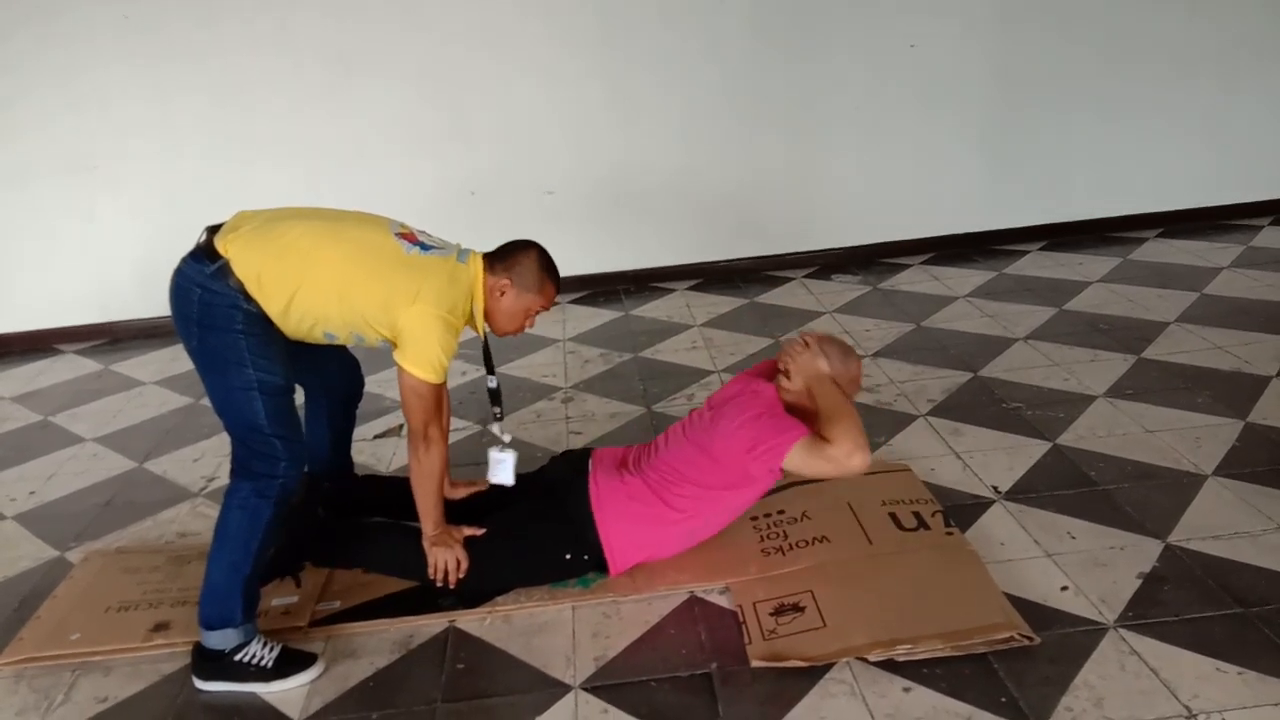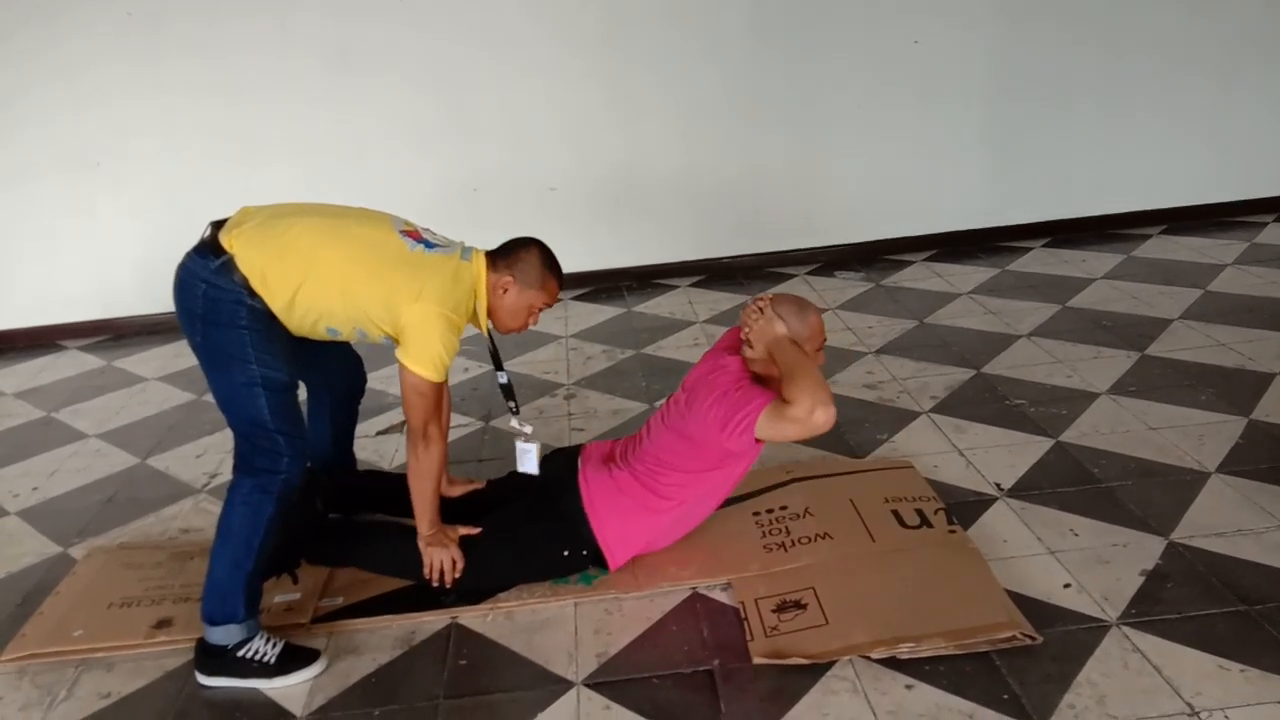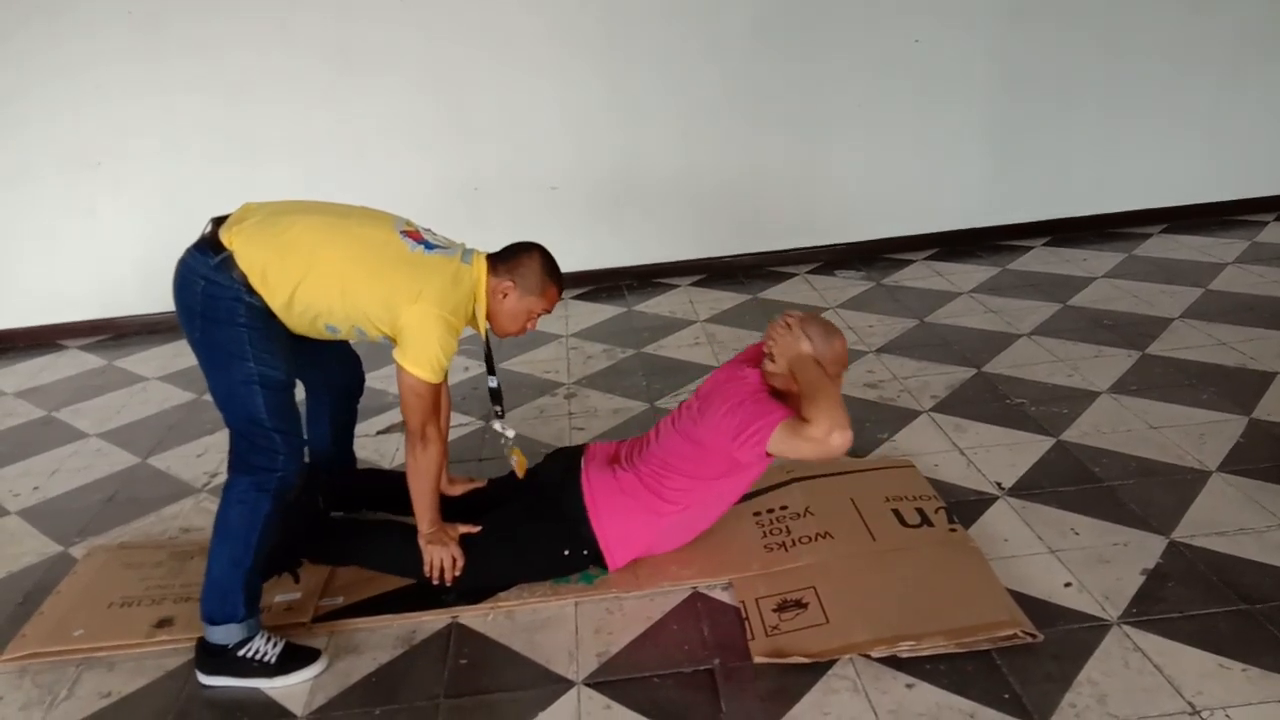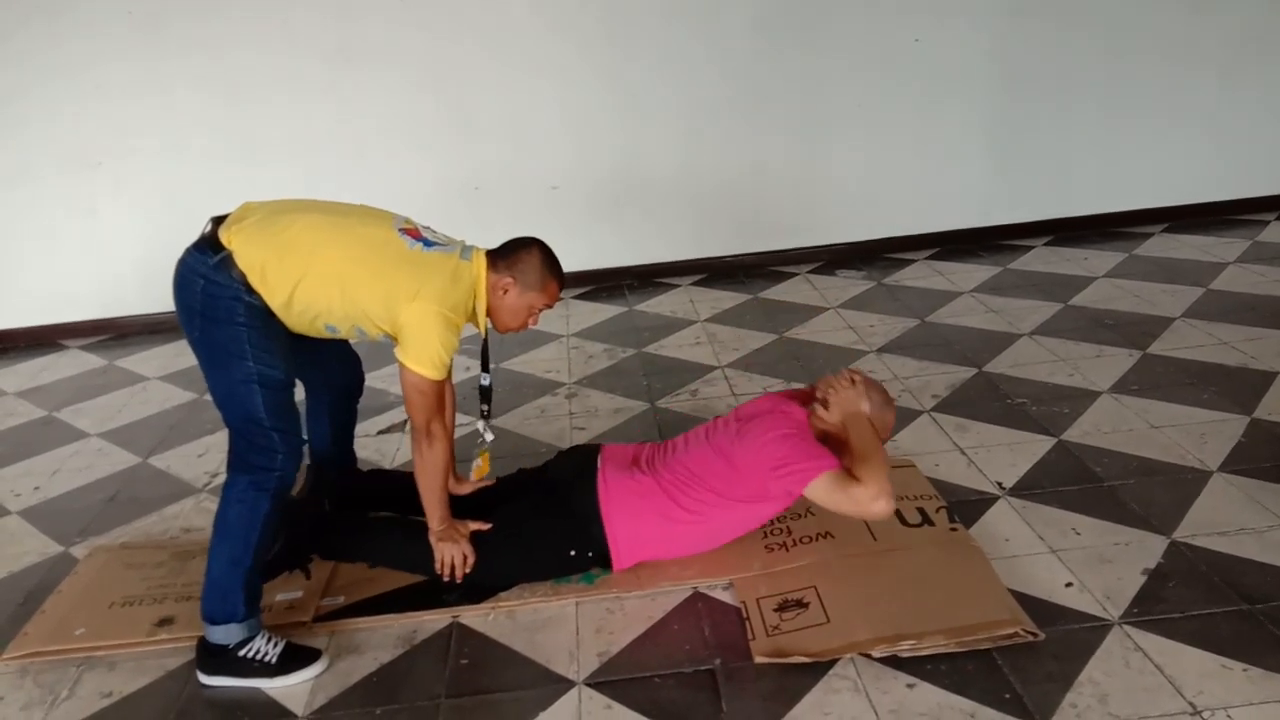
dt=0.2s
person 1, frame 1
left shoulder: (759, 383)
right shoulder: (765, 425)
left elbow: (789, 364)
right elbow: (852, 455)
right wrist: (822, 381)
left hip: (586, 477)
right hip: (585, 531)
left knee: (456, 513)
left ankle: (326, 499)
right ankle: (307, 537)
person 1, frame 2
left shoulder: (732, 352)
right shoulder: (738, 400)
left elbow: (756, 333)
right elbow: (818, 413)
right wrist: (780, 341)
left hip: (577, 473)
right hip: (580, 530)
left knee: (452, 509)
left ankle: (322, 497)
right ankle: (303, 537)
person 1, frame 3
left shoulder: (750, 366)
right shoulder: (752, 413)
left elbow: (778, 350)
right elbow: (834, 437)
right wrist: (804, 358)
left hip: (581, 474)
right hip: (583, 530)
left knee: (455, 508)
left ankle: (324, 494)
right ankle: (303, 536)
person 1, frame 4
left shoulder: (789, 404)
right shoulder: (793, 445)
left elbow: (818, 397)
right elbow: (876, 499)
left wrist: (840, 408)
right wrist: (856, 418)
left hip: (596, 474)
right hip: (594, 531)
left knee: (462, 506)
left ankle: (331, 496)
right ankle: (313, 532)
person 2, frame 1
left shoulder: (453, 272)
right shoulder: (435, 308)
left elbow: (433, 393)
right elbow: (425, 433)
left wrist: (441, 484)
right wrist: (434, 531)
left hip: (246, 266)
right hip: (220, 296)
left knee: (337, 383)
right knee: (274, 463)
right ankle: (224, 644)
person 2, frame 2
left shoulder: (456, 270)
right shoulder: (438, 306)
left elbow: (435, 389)
right elbow: (424, 433)
left wrist: (441, 482)
right wrist: (429, 532)
left hip: (249, 262)
right hip: (225, 291)
left knee: (340, 379)
right knee: (277, 459)
right ankle: (227, 639)
person 2, frame 3
left shoulder: (457, 271)
right shoulder: (437, 309)
left elbow: (435, 388)
right elbow: (421, 432)
left wrist: (442, 480)
right wrist: (429, 530)
left hip: (250, 258)
right hip: (223, 287)
left knee: (339, 378)
right knee: (271, 458)
right ankle: (227, 639)
person 2, frame 4
left shoulder: (456, 268)
right shoulder: (436, 305)
left elbow: (439, 384)
right elbow: (427, 428)
left wrist: (449, 478)
right wrist: (440, 527)
left hip: (250, 258)
right hip: (223, 286)
left knee: (338, 378)
right knee: (270, 457)
right ankle: (227, 639)
